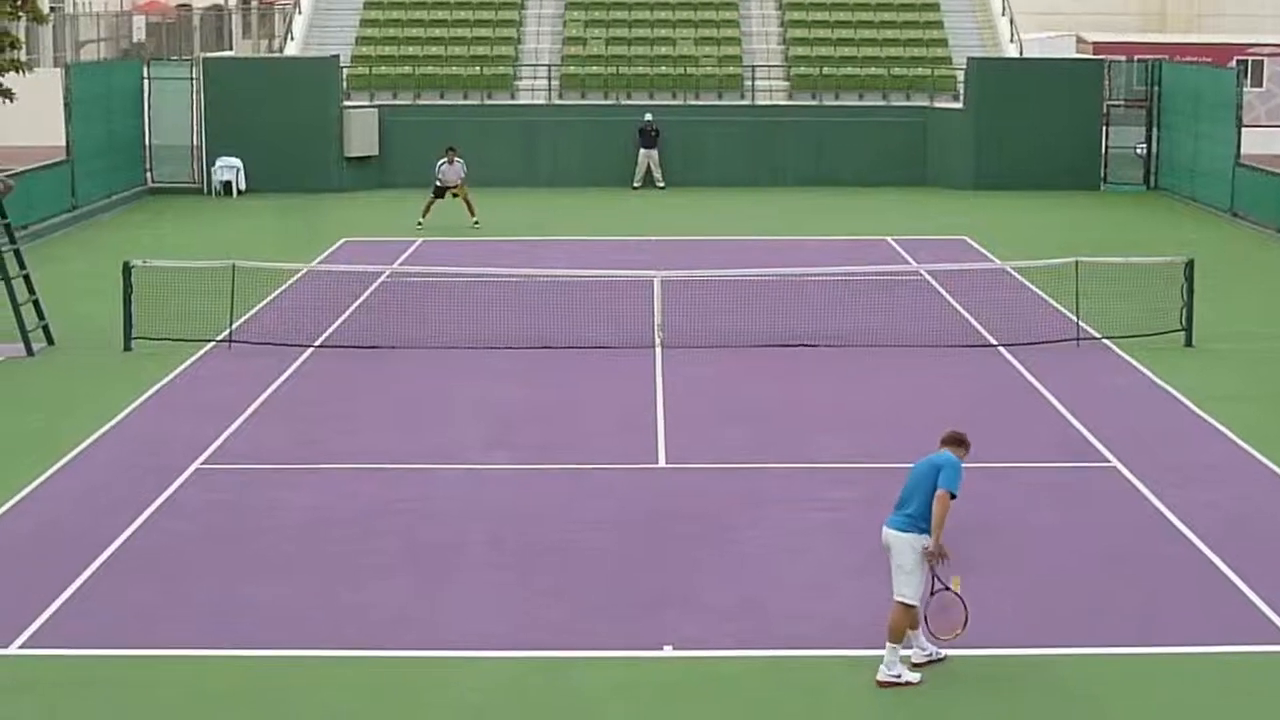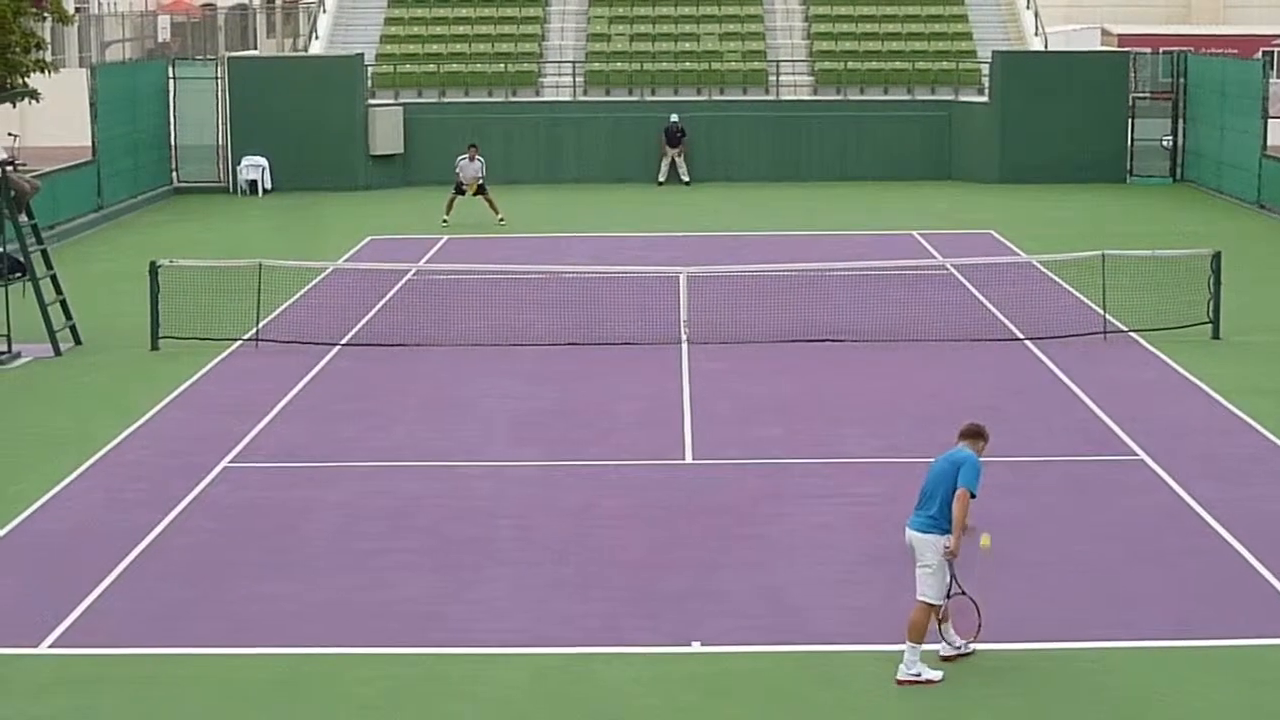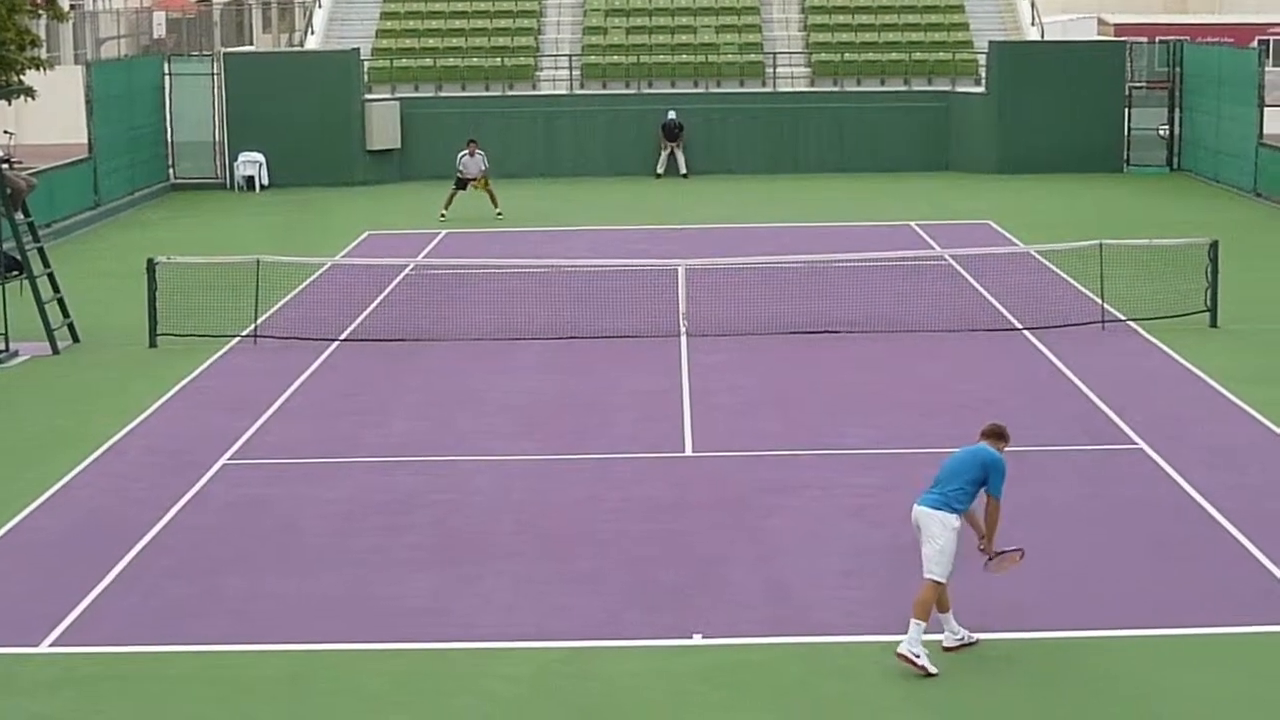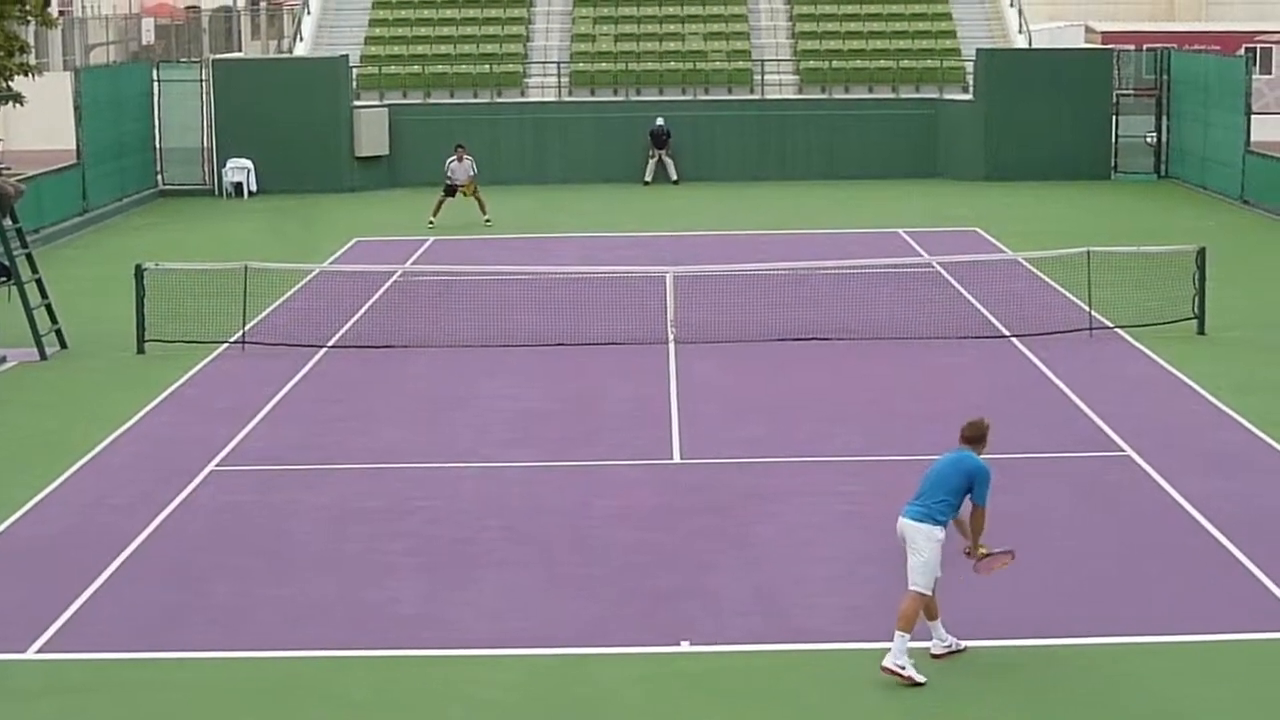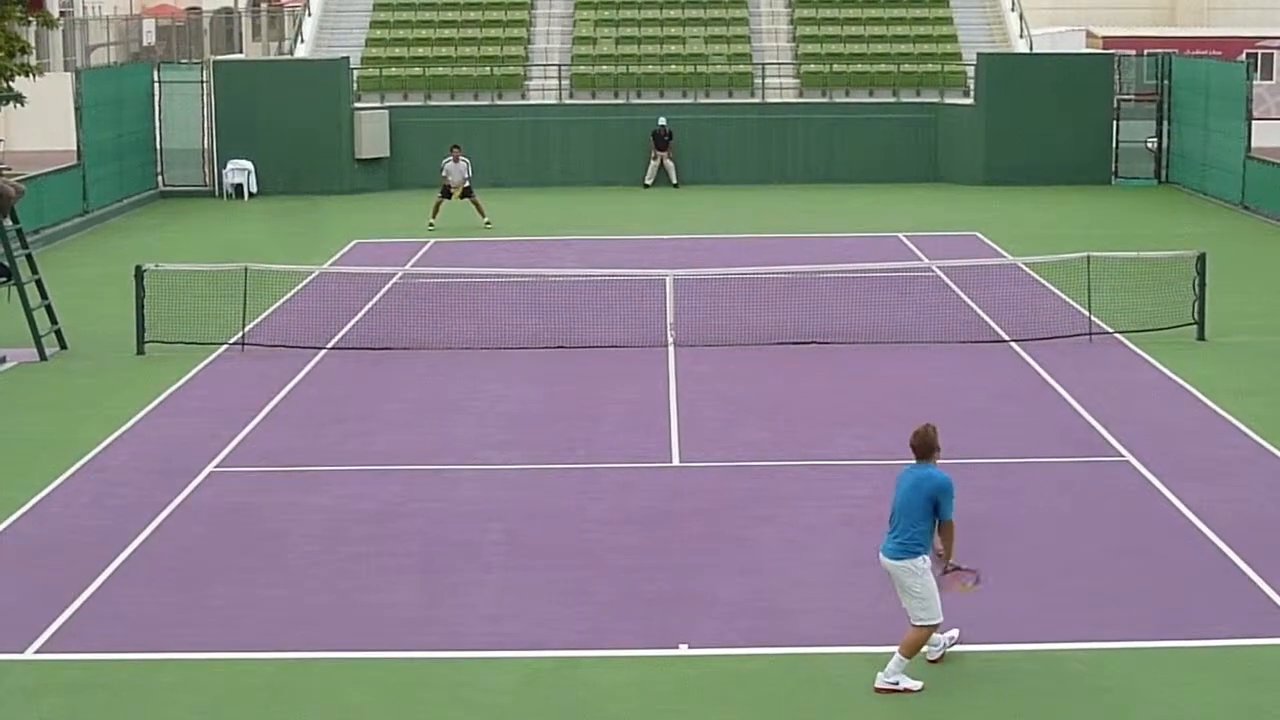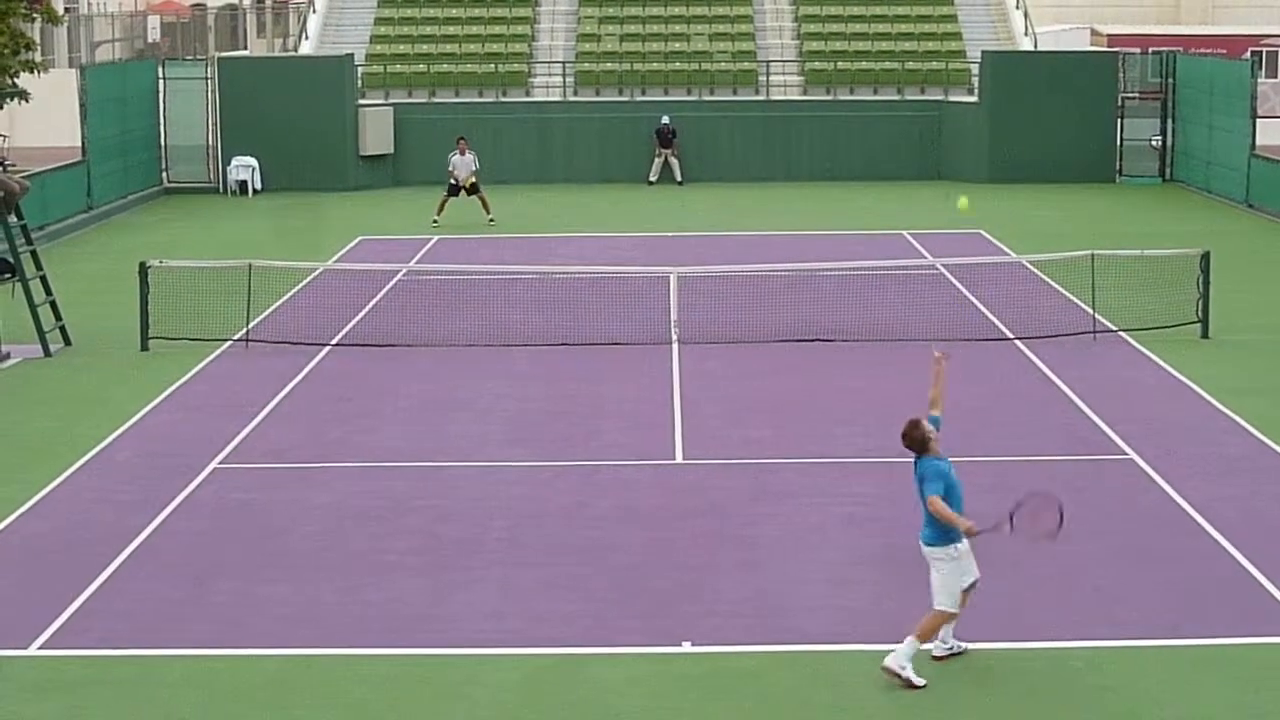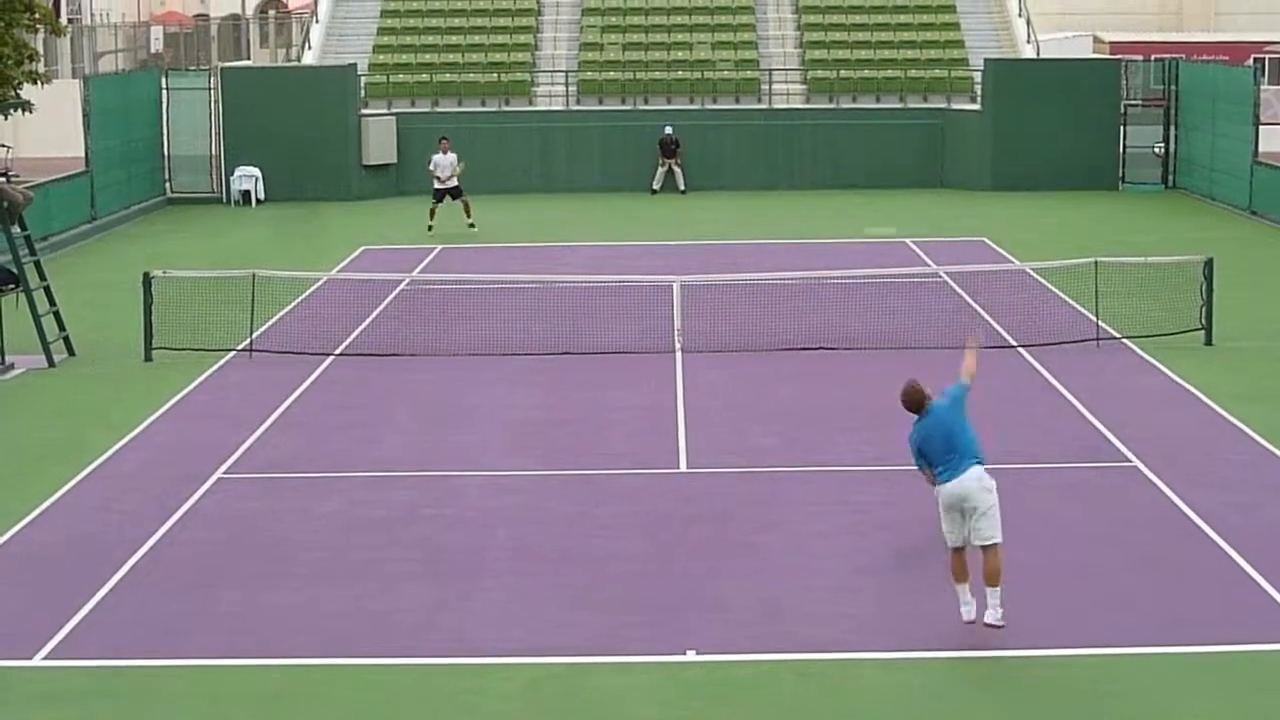
dt=0.7s
person 1, frame 1
left shoulder: (926, 462)
right shoulder: (952, 463)
right elbow: (941, 497)
left wrist: (935, 542)
right wrist: (935, 539)
left hip: (894, 528)
right hip: (908, 535)
left knee: (910, 596)
right knee: (904, 601)
left ankle: (921, 649)
right ankle: (889, 669)
person 1, frame 2
left shoulder: (944, 458)
right shoulder: (971, 460)
right elbow: (961, 497)
left wrist: (958, 525)
right wrist: (956, 539)
left hip: (917, 527)
right hip: (932, 535)
left knee: (939, 590)
right knee: (927, 601)
left ankle: (951, 643)
right ankle: (909, 667)
person 1, frame 3
left shoulder: (964, 454)
right shoulder: (995, 460)
right elbow: (992, 505)
left wrist: (981, 533)
right wrist: (989, 541)
left hip: (923, 508)
right hip: (940, 516)
left knee: (939, 576)
right knee: (933, 580)
left ankle: (953, 633)
right ankle: (912, 645)
person 1, frame 4
left shoulder: (947, 459)
right shoulder: (979, 468)
right elbow: (978, 513)
left wrist: (967, 536)
right wrist: (975, 544)
left hip: (908, 519)
right hip: (926, 528)
left knee: (927, 585)
right knee: (918, 592)
left ankle: (941, 641)
right ankle: (896, 658)
person 1, frame 5
left shoulder: (905, 475)
right shoulder: (942, 481)
right elbow: (946, 525)
left wrist: (936, 548)
right wrist: (948, 552)
left hip: (891, 553)
right hip: (909, 559)
left knee: (921, 612)
right knee: (928, 622)
left ankle: (935, 645)
right ankle: (889, 677)
person 1, frame 6
left shoulder: (926, 453)
right shoulder: (933, 470)
left elbow: (935, 406)
right elbow: (934, 504)
left wrist: (939, 370)
right wrist: (961, 522)
left hip: (951, 542)
right hip: (942, 546)
left knee: (967, 584)
right knee: (944, 612)
left ankle: (944, 643)
right ankle: (898, 659)
person 1, frame 7
left shoulder: (916, 436)
right shoulder: (947, 405)
left elbow: (930, 477)
right elbow: (968, 375)
right wrist: (971, 351)
left hip: (946, 489)
right hip: (974, 479)
left knee: (957, 549)
right knee: (990, 546)
left ankle: (967, 605)
right ankle: (993, 610)
